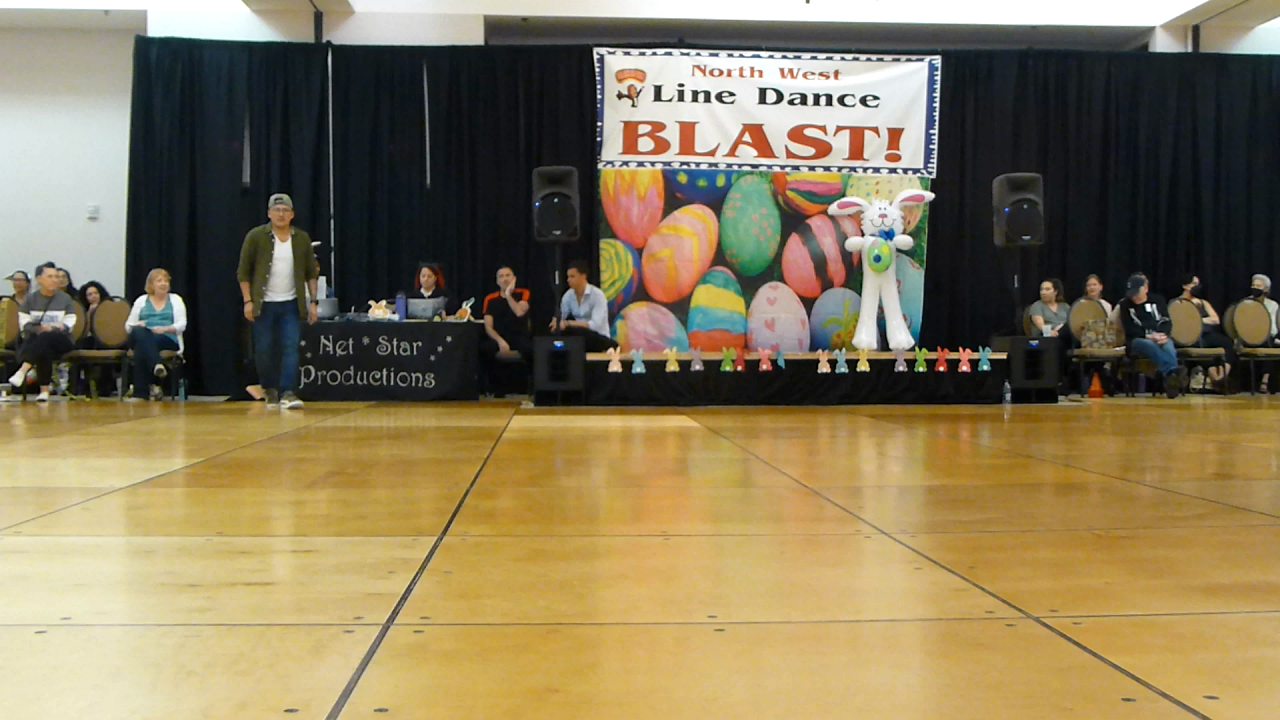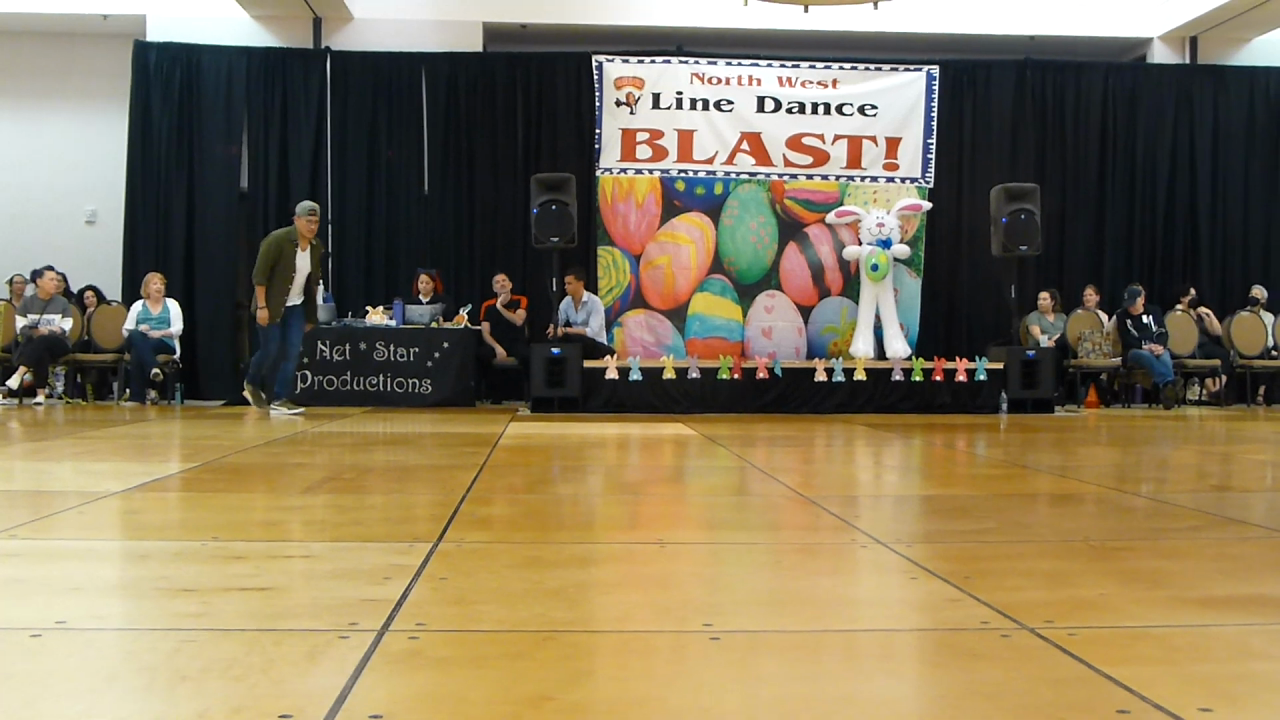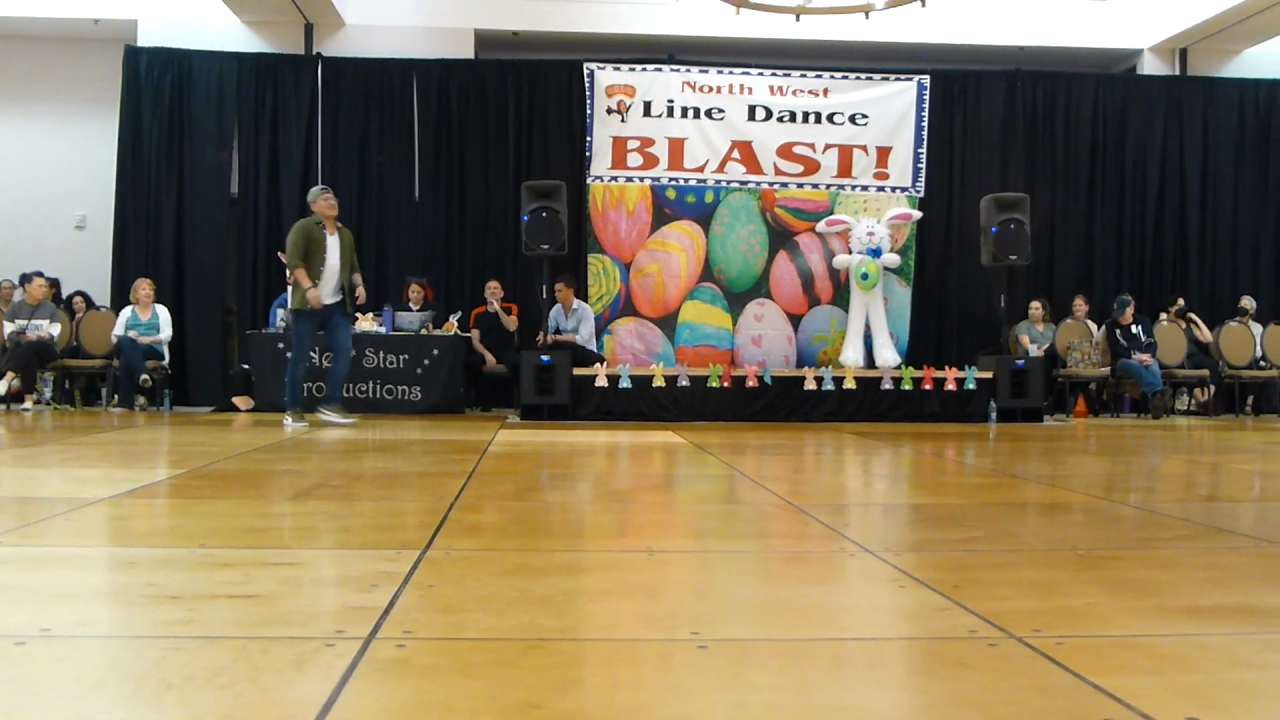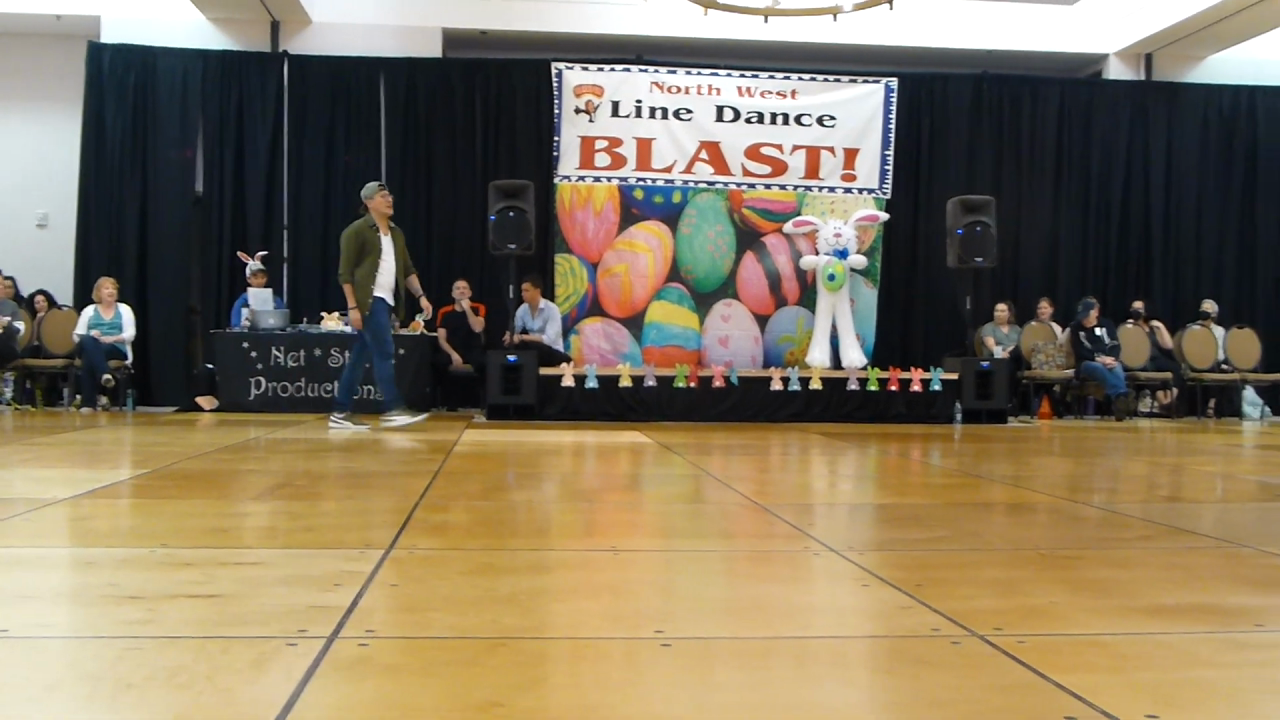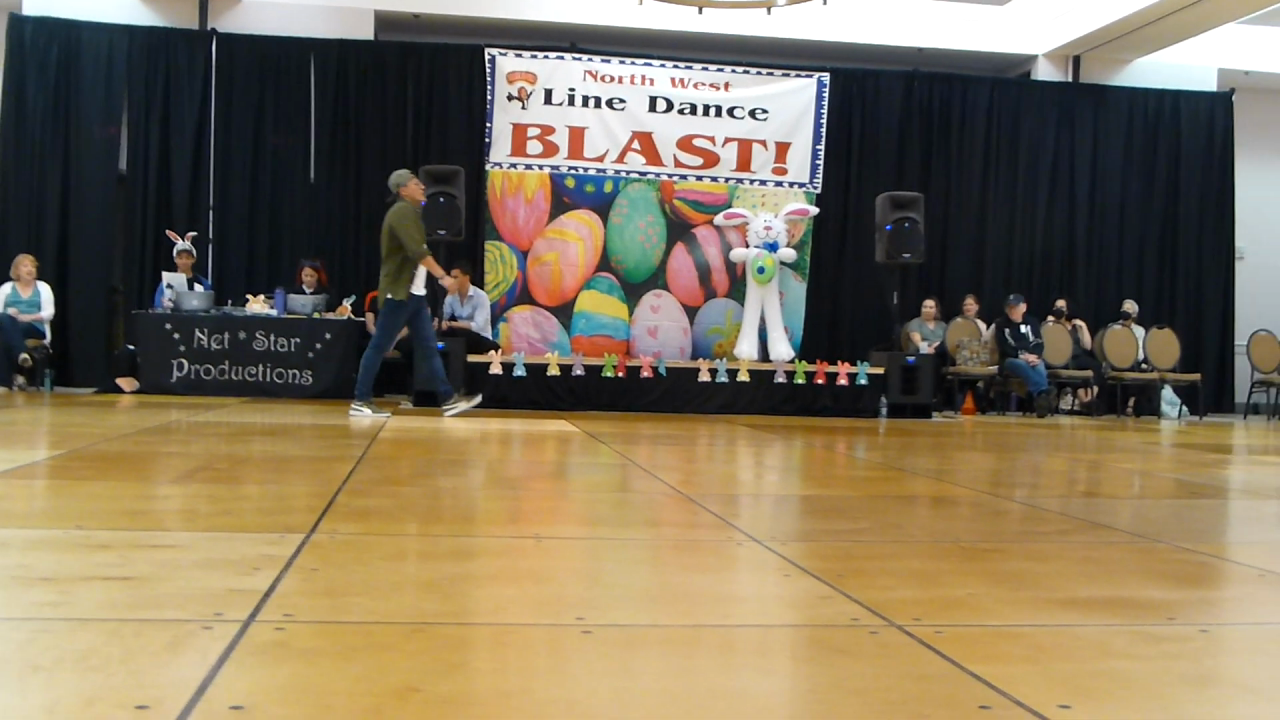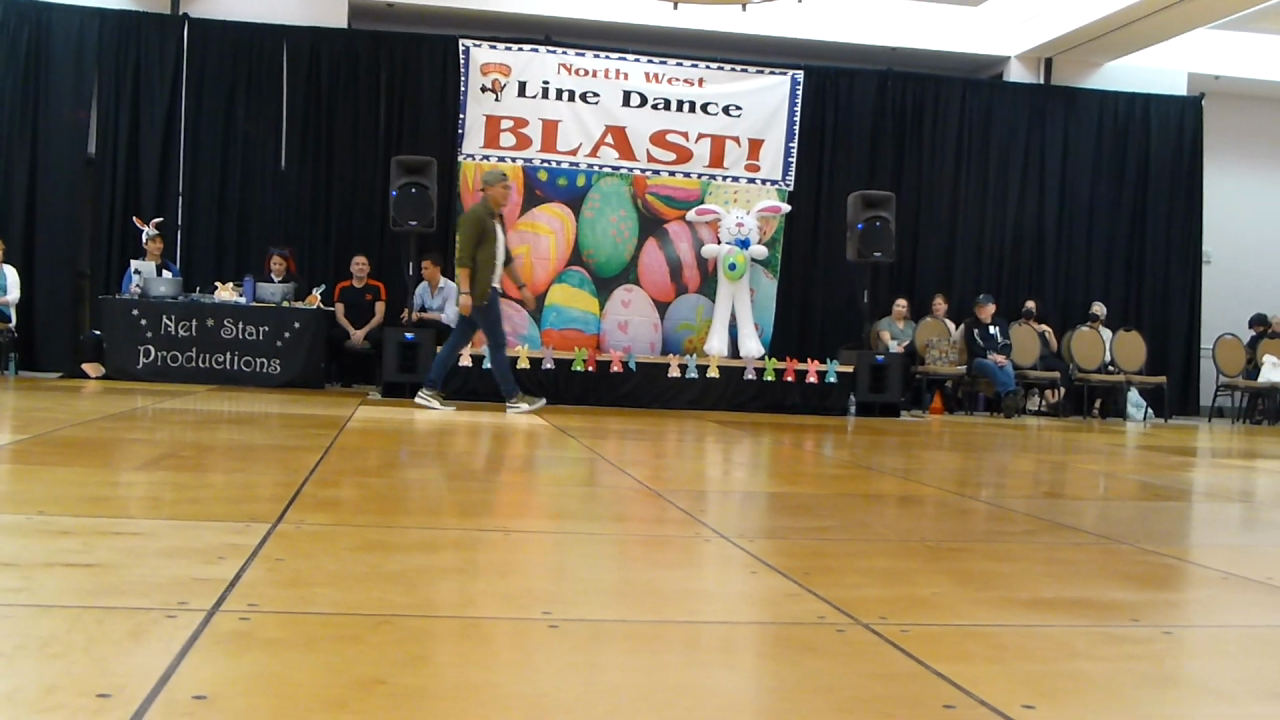
dt=0.7s
person 1, frame 1
left shoulder: (302, 239)
right shoulder: (256, 236)
left elbow: (311, 273)
right elbow: (243, 271)
left wrist: (313, 301)
right wrist: (247, 301)
left hip: (291, 303)
right hip: (264, 303)
left knee: (291, 347)
right knee: (264, 349)
left ankle: (288, 393)
right ankle: (270, 387)
person 1, frame 2
left shoulder: (316, 247)
right shoulder: (277, 240)
left elbow: (314, 280)
right elbow: (259, 274)
left wrist: (311, 313)
right wrist: (262, 306)
left hip: (297, 306)
right hip: (272, 305)
left knee: (292, 352)
right knee: (270, 350)
left ankle: (280, 400)
right ankle: (252, 384)
person 1, frame 3
left shoulder: (345, 234)
right shoulder: (304, 228)
left elbow: (353, 267)
right elbow: (294, 261)
left wrist: (359, 285)
right wrist: (309, 288)
left hip: (336, 305)
right hip: (308, 305)
left knee: (344, 352)
right knee: (302, 356)
left ankle: (330, 405)
right ankle: (293, 409)
person 1, frame 4
left shoulder: (396, 233)
right shoulder: (357, 231)
left elbow: (407, 269)
right elbow: (345, 272)
left wrist: (421, 296)
right wrist: (352, 307)
left hip: (386, 302)
right hip: (368, 301)
left knee: (359, 357)
right knee: (385, 352)
left ankle: (340, 412)
right ankle: (392, 410)
person 1, frame 5
left shoulder: (410, 213)
right shoulder: (403, 212)
right elbow: (416, 250)
right wrist: (443, 276)
left hip: (413, 292)
right hip: (398, 293)
left knee: (428, 345)
right knee: (381, 344)
left ankle: (448, 398)
right ankle: (361, 400)
person 1, frame 6
left shoulder: (497, 218)
right shoulder: (474, 216)
left elbow: (505, 258)
right elbow: (463, 258)
left wrist: (522, 287)
right wrist: (464, 292)
left hip: (487, 289)
right hip: (479, 290)
left knee: (458, 340)
right knee: (498, 342)
left ankle: (430, 390)
right ankle: (512, 397)
